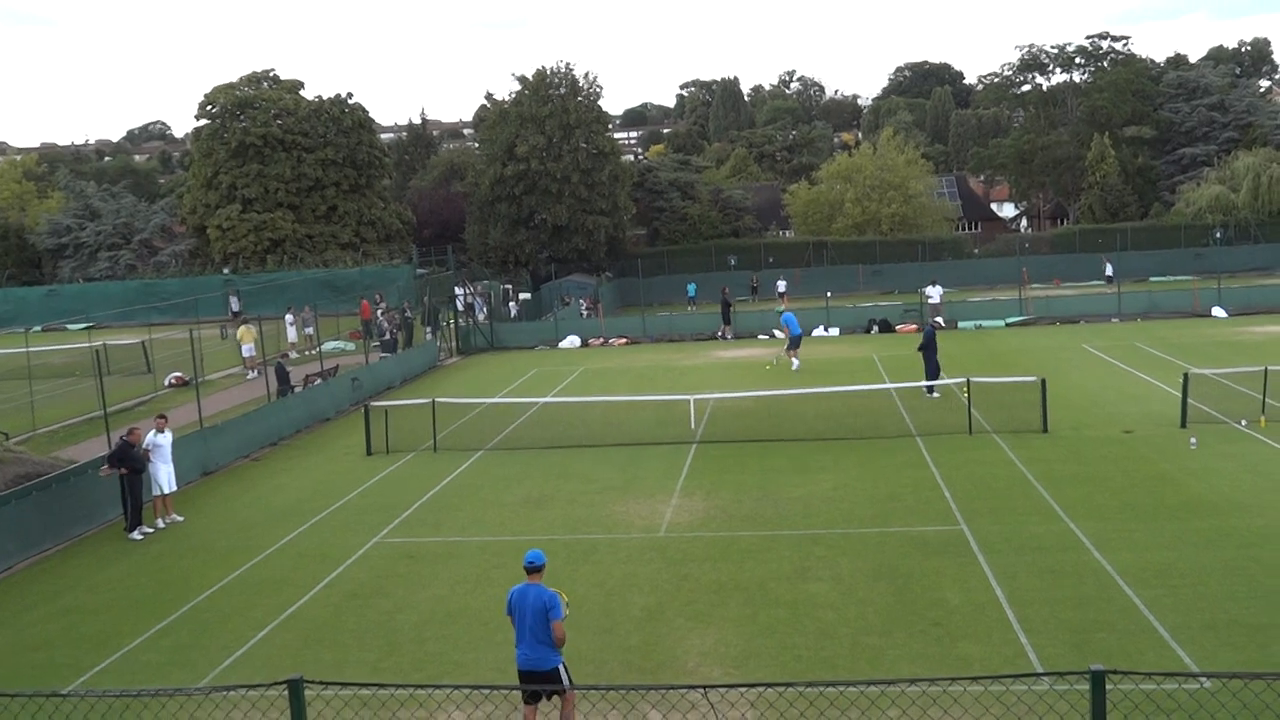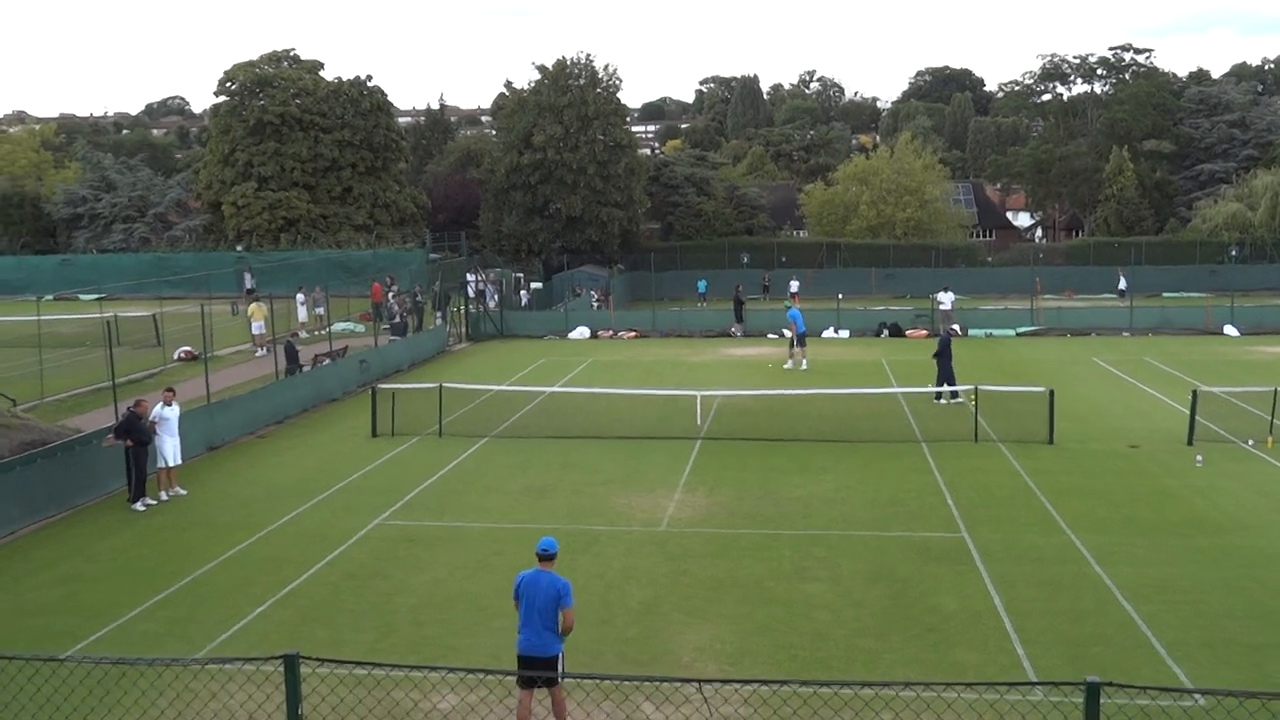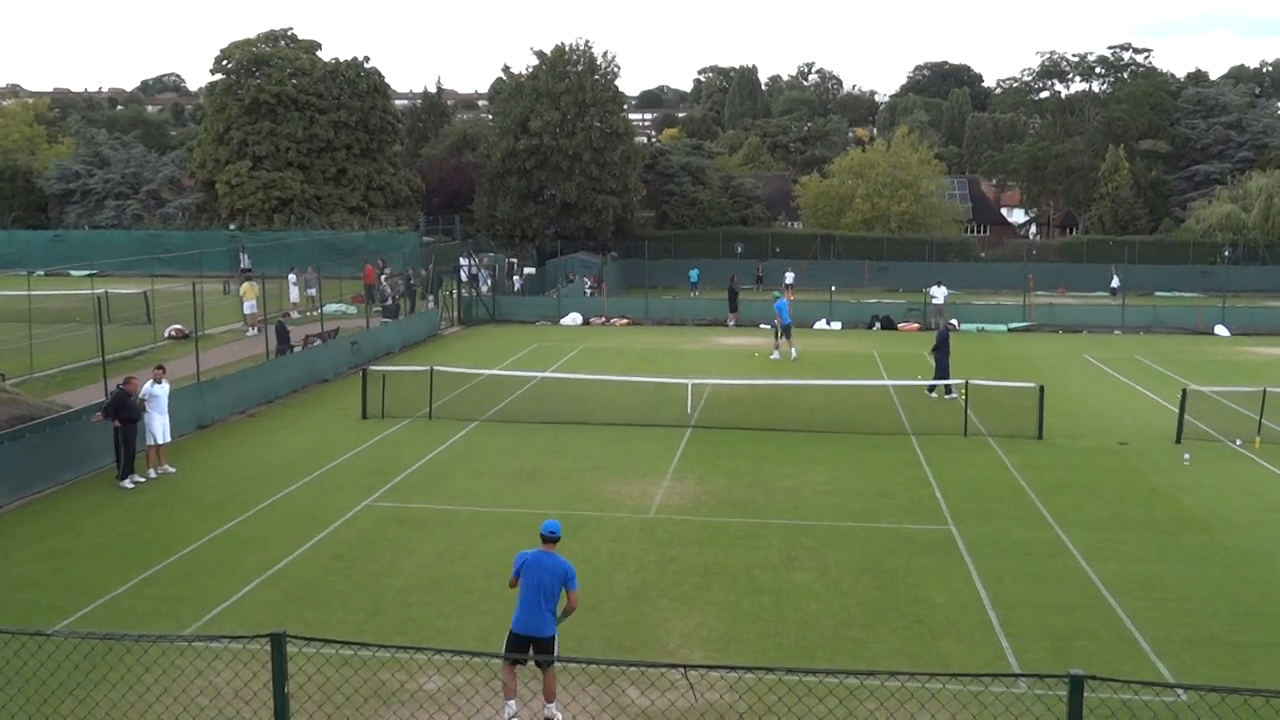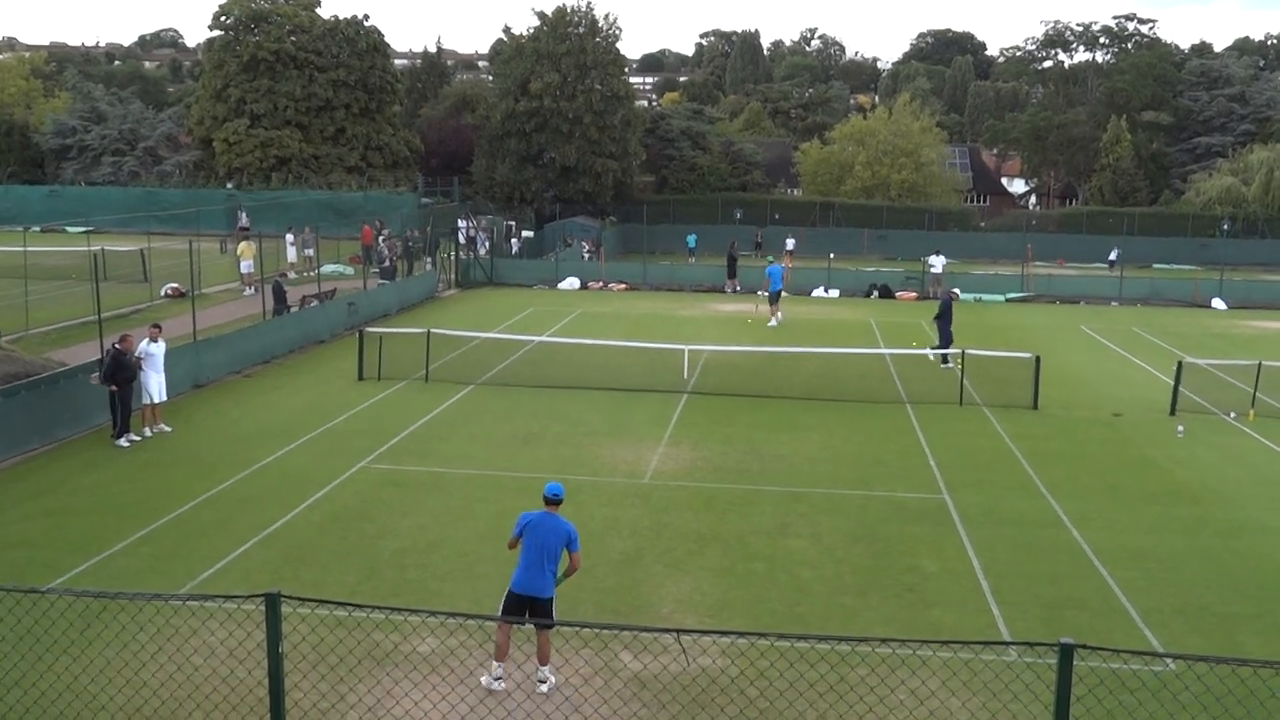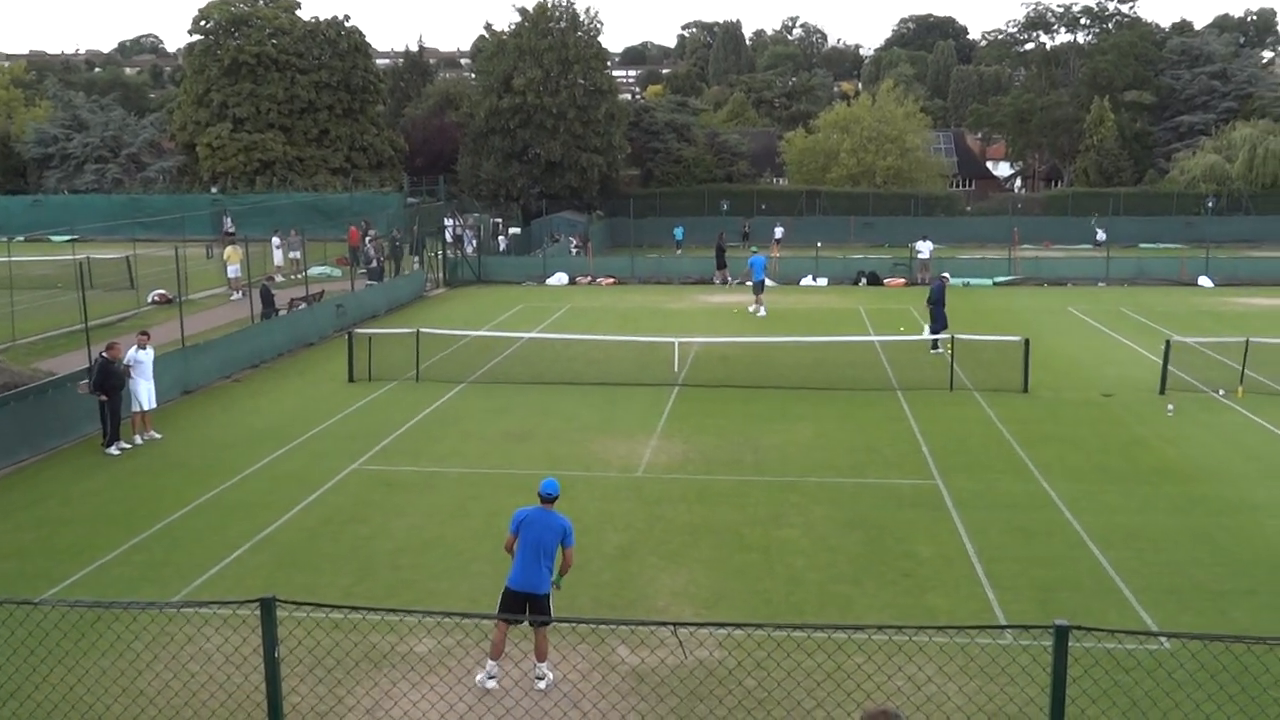
dt=0.2s
person 1, frame 1
left shoulder: (513, 593)
right shoulder: (550, 596)
right elbow: (559, 635)
right wrist: (558, 649)
left hip: (524, 661)
right hip: (549, 661)
right knee: (568, 699)
person 1, frame 2
left shoulder: (521, 578)
right shoulder: (562, 585)
right elbow: (568, 622)
right wrist: (561, 637)
left hip: (525, 647)
right hip: (551, 648)
left knee: (525, 694)
right knee: (556, 691)
person 1, frame 3
left shoulder: (524, 557)
right shoulder: (566, 567)
left elbow: (512, 584)
right elbow: (573, 603)
right wrist: (559, 619)
left hip: (520, 626)
right hip: (546, 629)
left knee: (508, 666)
right knee: (548, 672)
person 1, frame 4
left shoulder: (527, 518)
right shoulder: (568, 529)
left elbow: (511, 545)
right elbow: (576, 564)
right wrist: (560, 579)
left hip: (519, 586)
right hip: (545, 591)
left knee: (503, 628)
right knee: (543, 635)
left ankle: (497, 676)
right ankle: (543, 679)
person 1, frame 5
left shoulder: (522, 515)
right shoulder: (564, 524)
left elbow: (508, 546)
right elbow: (568, 560)
right wrist: (558, 579)
left hip: (516, 583)
right hip: (542, 587)
left knee: (501, 626)
right knee: (541, 631)
left ankle: (490, 674)
right ankle: (541, 676)
